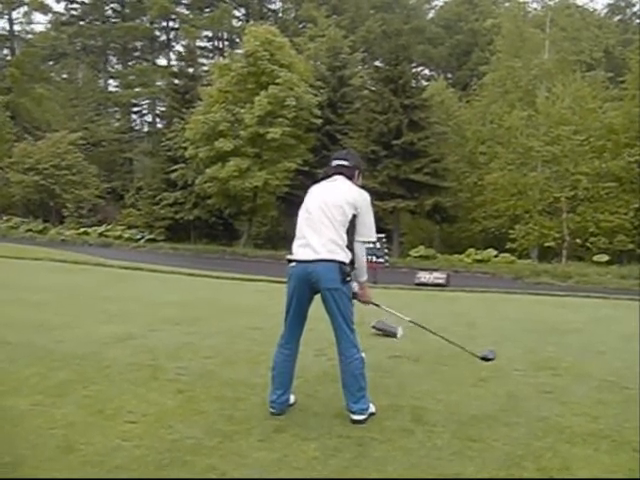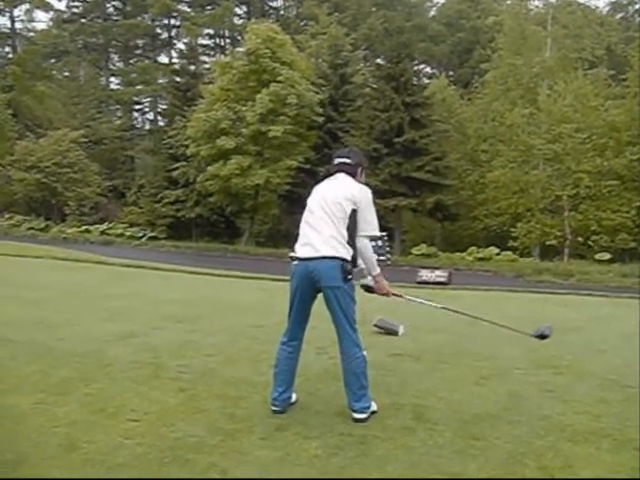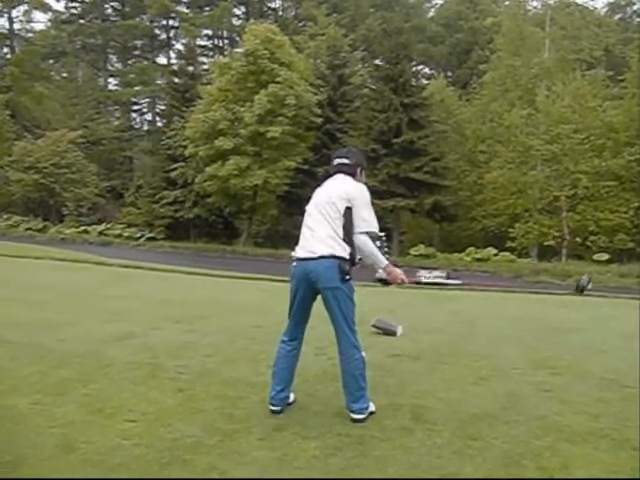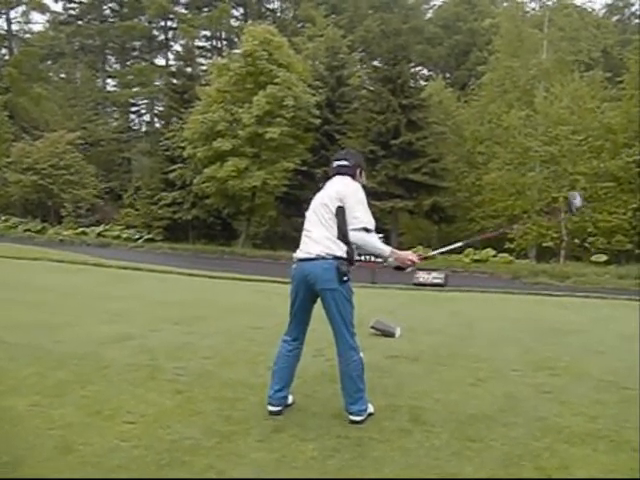
dt=0.5s
person 1, frame 1
left shoulder: (314, 190)
right shoulder: (359, 195)
right elbow: (358, 245)
right wrist: (362, 282)
left hip: (299, 265)
right hip: (331, 268)
left knee: (289, 336)
right knee: (347, 340)
left ankle: (278, 400)
right ankle: (359, 407)
person 1, frame 2
left shoulder: (319, 188)
right shoulder: (360, 191)
right elbow: (361, 240)
left wrist: (358, 265)
right wrist: (376, 276)
left hip: (302, 263)
right hip: (332, 265)
left knee: (292, 334)
right knee: (348, 338)
left ankle: (280, 398)
right ankle: (360, 405)
person 1, frame 3
left shoulder: (321, 190)
right shoulder: (356, 189)
right elbow: (359, 238)
left wrist: (376, 266)
right wrist: (387, 267)
left hip: (302, 264)
right hip: (331, 266)
left knee: (292, 335)
right knee: (347, 339)
left ankle: (278, 398)
right ankle: (359, 406)
person 1, frame 4
left shoulder: (324, 191)
right shoulder: (351, 187)
right elbow: (356, 235)
left wrist: (385, 253)
right wrist: (393, 254)
left hip: (302, 265)
right hip: (329, 266)
left knee: (293, 336)
right knee: (346, 340)
left ankle: (277, 399)
right ankle: (357, 407)
